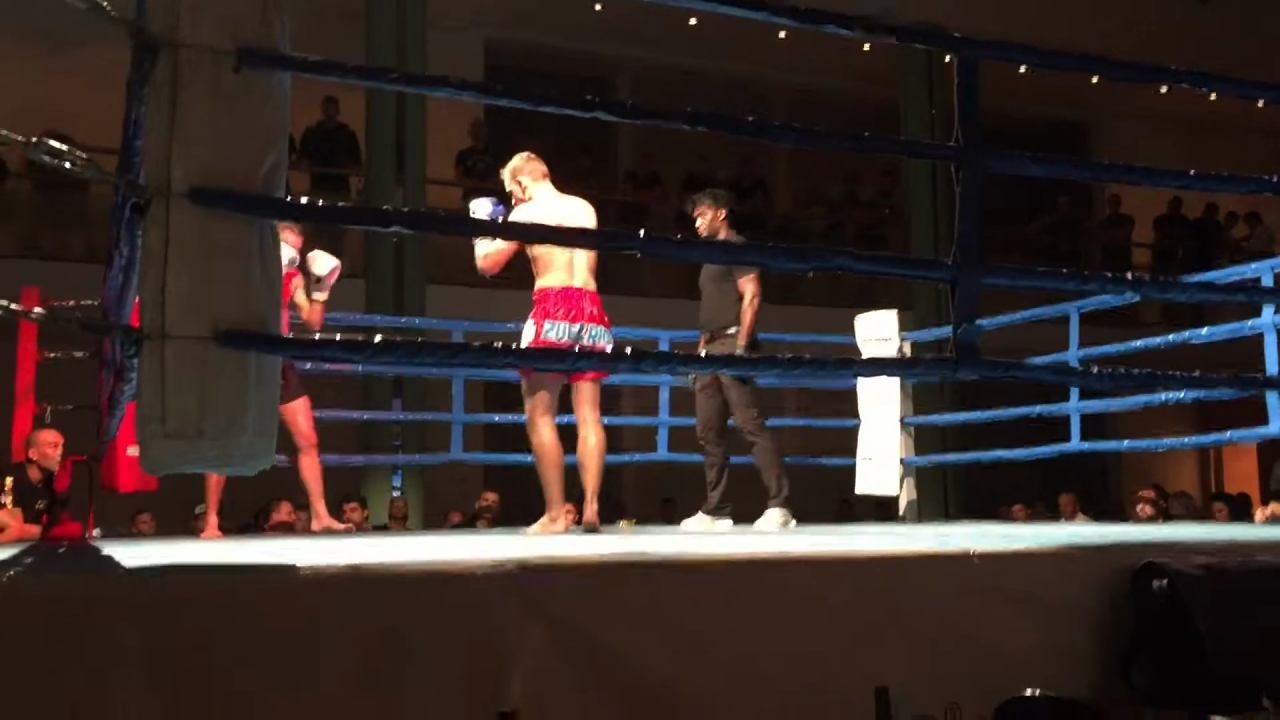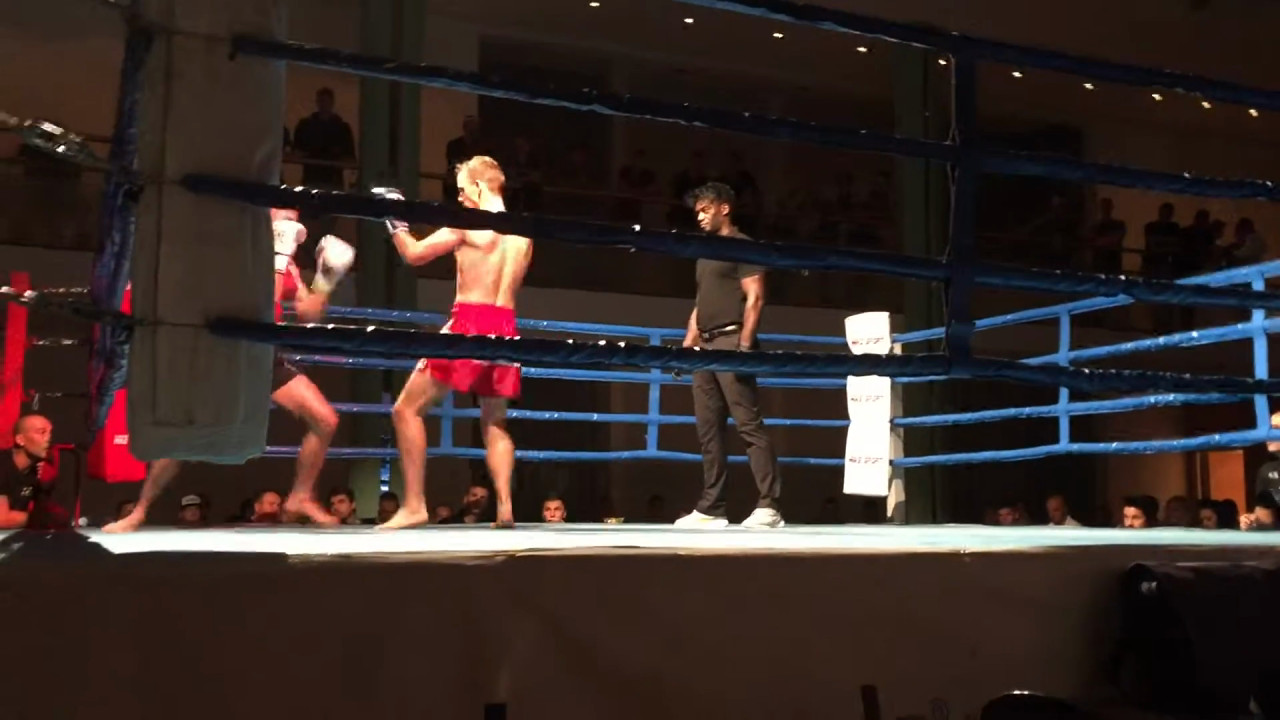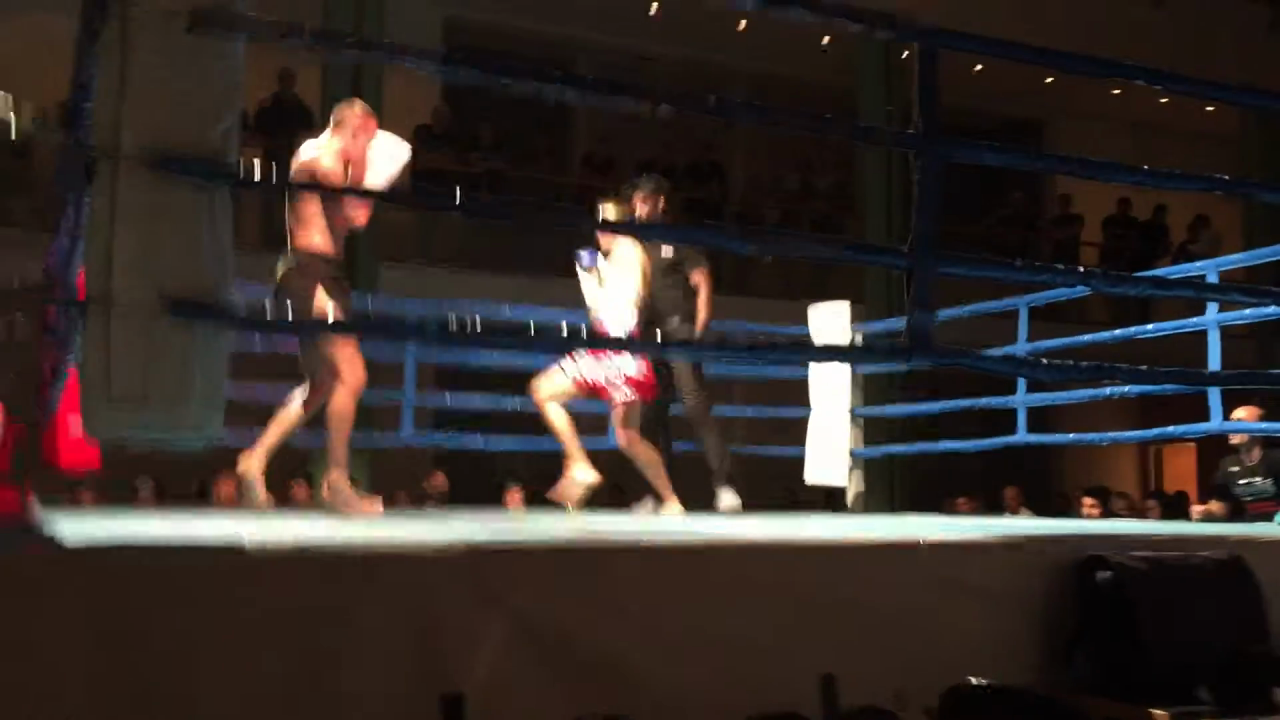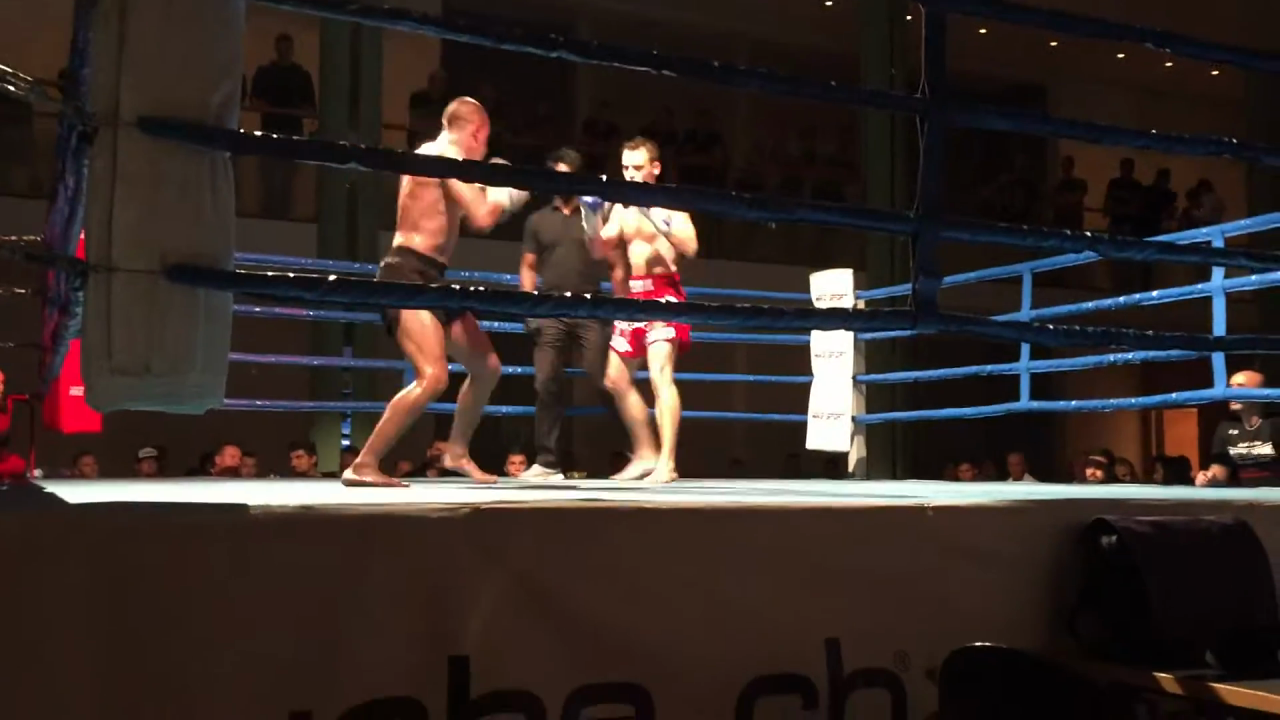
dt=1s
person 1, frame 1
left shoulder: (293, 276)
left elbow: (314, 323)
left wrist: (319, 286)
left hip: (281, 362)
left knee: (307, 440)
left ankle: (321, 516)
right ankle: (212, 521)
person 1, frame 2
left shoulder: (287, 266)
left elbow: (310, 313)
left wrist: (326, 277)
right wrist: (282, 254)
left hip: (269, 358)
left knee: (326, 419)
left ankle: (301, 497)
right ankle: (139, 512)
person 1, frame 3
left shoulder: (314, 156)
right shoulder: (321, 156)
left elbow: (338, 220)
right elbow: (357, 216)
left wrist: (362, 176)
right wrist: (379, 175)
left hip: (306, 276)
right hip: (312, 275)
left knee: (322, 383)
right knee: (351, 374)
left ankle: (255, 462)
right ankle: (338, 482)
person 1, frame 4
left shoulder: (433, 157)
right shoulder: (443, 159)
right elbow: (481, 219)
left wrist: (503, 198)
right wrist: (502, 196)
left hip: (434, 281)
right hip: (408, 276)
left knee: (488, 368)
right knee: (433, 376)
left ankle: (457, 453)
right ankle: (363, 465)
person 2, frame 1
left shoulder: (527, 212)
right shoulder: (586, 208)
left elbow: (487, 263)
left hip: (552, 311)
right hip: (590, 311)
left knee: (541, 417)
right knee: (588, 416)
left ankle: (555, 514)
right ankle: (590, 504)
person 2, frame 2
left shoulder: (470, 224)
right shoulder: (521, 231)
left elbow: (415, 254)
left wrist: (395, 220)
left hip: (470, 327)
right hip: (503, 330)
left knee: (406, 411)
right knee: (493, 427)
left ankle: (414, 506)
right ankle: (505, 506)
person 2, frame 3
left shoulder: (629, 249)
right shoulder: (606, 263)
left elbow: (633, 291)
left wrist: (625, 319)
right wrist: (589, 280)
left hip: (625, 347)
right hip: (602, 348)
left knee: (625, 436)
right knee: (542, 391)
left ankle: (669, 500)
right ankle: (579, 468)
person 2, frame 4
right shoulder: (623, 206)
left elbow: (691, 248)
right elbow: (602, 249)
left wrist: (658, 215)
left hip: (664, 294)
right hip: (634, 296)
left knee: (660, 375)
right knee: (615, 380)
left ankle: (667, 463)
right ankle: (646, 452)
person 3, frame 1
left shoulder: (738, 248)
right shoulder: (711, 258)
left elbow: (752, 298)
left wrist: (741, 347)
right wrist: (699, 354)
left hip: (734, 345)
right hip: (713, 349)
left knee: (750, 424)
right knee: (708, 432)
left ankle: (779, 506)
right ankle: (715, 509)
person 3, frame 2
left shoulder: (742, 246)
right shoulder: (705, 255)
left elbow: (755, 298)
left wrist: (745, 346)
right wrist: (685, 347)
left hip: (731, 342)
right hip: (706, 348)
left knee: (748, 424)
right knee: (708, 430)
left ankle: (768, 506)
right ankle: (710, 508)
person 3, frame 3
left shoulder: (679, 243)
left elbow: (703, 289)
left wrist: (699, 334)
left hip: (677, 336)
right hip: (648, 338)
left knee: (696, 409)
right knee: (651, 417)
left ankle: (724, 487)
person 3, frame 4
left shoulder: (598, 217)
right shoulder: (539, 220)
left elbow: (617, 267)
right elbow: (529, 268)
right hip: (551, 312)
left knee: (603, 381)
right knee: (546, 385)
right ankle: (547, 462)
